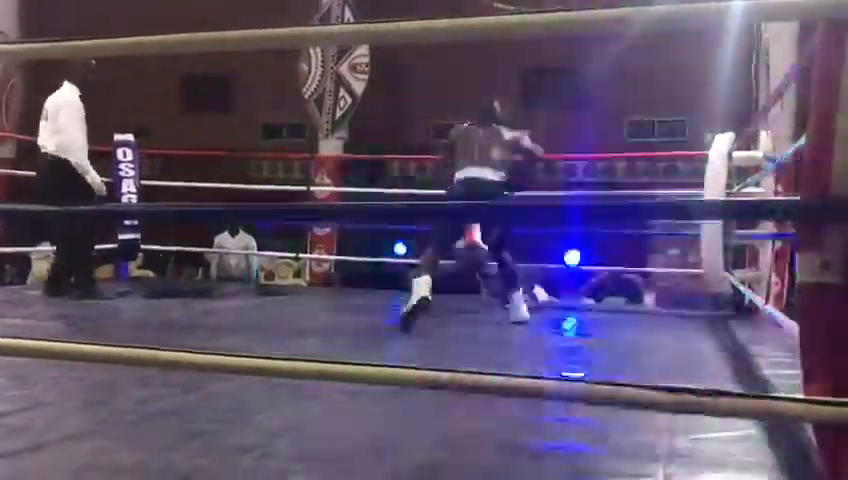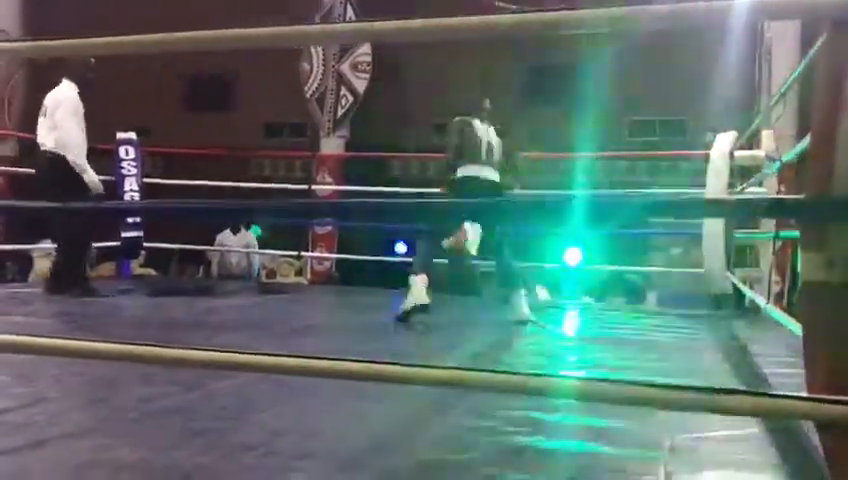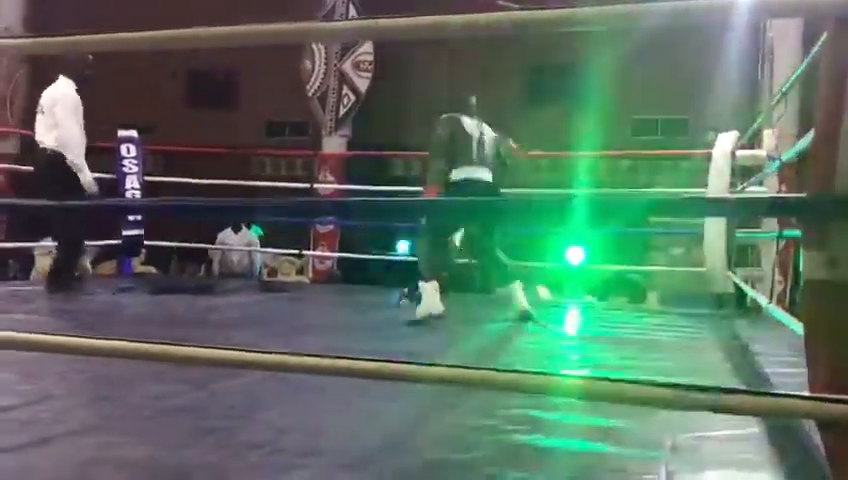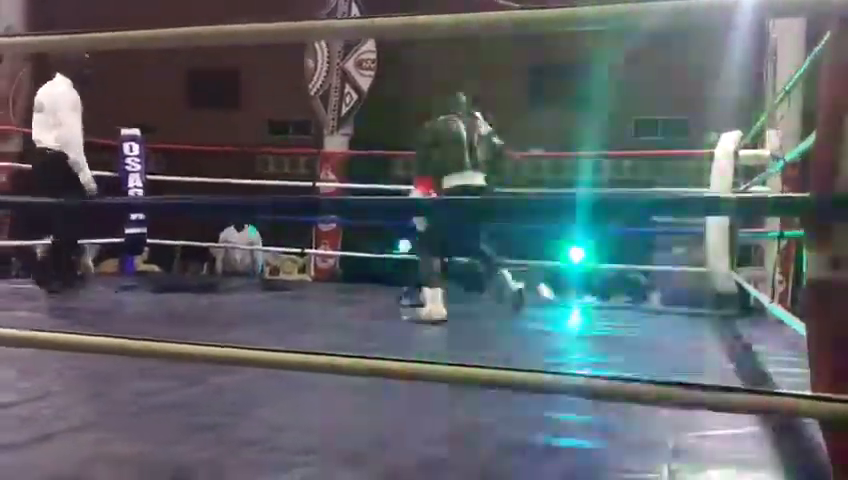
dt=0.1s
person 1, frame 1
left shoulder: (56, 97)
right shoulder: (71, 101)
right elbow: (72, 144)
right wrist: (92, 176)
left hip: (49, 166)
right hip: (62, 169)
left knee: (66, 229)
right knee: (80, 228)
left ankle: (58, 281)
right ankle: (84, 285)
person 1, frame 2
left shoulder: (55, 94)
right shoulder: (69, 98)
right elbow: (70, 141)
right wrist: (89, 174)
left hip: (48, 163)
right hip: (61, 166)
left knee: (65, 226)
right knee: (77, 226)
left ankle: (62, 279)
right ankle: (76, 281)
person 1, frame 3
left shoulder: (51, 91)
right shoulder: (68, 95)
right elbow: (69, 139)
right wrist: (85, 175)
left hip: (46, 160)
right hip: (60, 164)
left knee: (63, 223)
right knee: (71, 224)
left ankle: (62, 277)
right ankle: (61, 277)
person 1, frame 4
left shoulder: (45, 90)
right shoulder: (67, 94)
left elbow: (42, 129)
right elbow: (70, 138)
right wrist: (85, 174)
left hip: (42, 159)
right hip: (59, 162)
left knee: (62, 221)
right knee: (69, 222)
left ankle: (64, 273)
right ankle: (46, 272)
person 2, frame 1
left shoulder: (462, 130)
right shoulder: (507, 135)
left elbow: (447, 159)
right elbow: (535, 153)
left hip: (465, 186)
right hip: (493, 189)
left knee: (438, 244)
right knee: (501, 250)
left ankle: (421, 293)
right ankle: (519, 308)
person 2, frame 2
left shoulder: (460, 124)
right shoulder: (496, 137)
left elbow: (451, 152)
right elbow: (510, 168)
left hip: (466, 184)
right hip: (492, 188)
left knee: (429, 239)
right knee: (499, 249)
left ankle: (418, 295)
right ankle: (521, 307)
person 2, frame 3
left shoulder: (449, 121)
right shoulder: (490, 132)
left elbow: (437, 154)
right elbow: (504, 163)
left wrist: (434, 183)
left hip: (461, 186)
right hip: (488, 188)
left knee: (431, 241)
right knee: (488, 249)
left ankle: (430, 302)
right ankle: (520, 302)
person 2, frame 4
left shoulder: (437, 126)
right shoulder: (481, 127)
left elbow: (423, 160)
right elbow: (500, 155)
left hip: (456, 191)
right hip: (480, 191)
left knee: (428, 245)
right knee: (475, 244)
left ankle: (433, 306)
right ankle: (507, 283)
